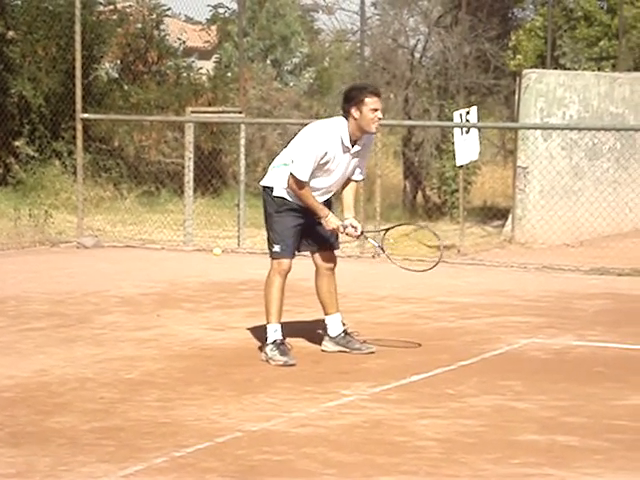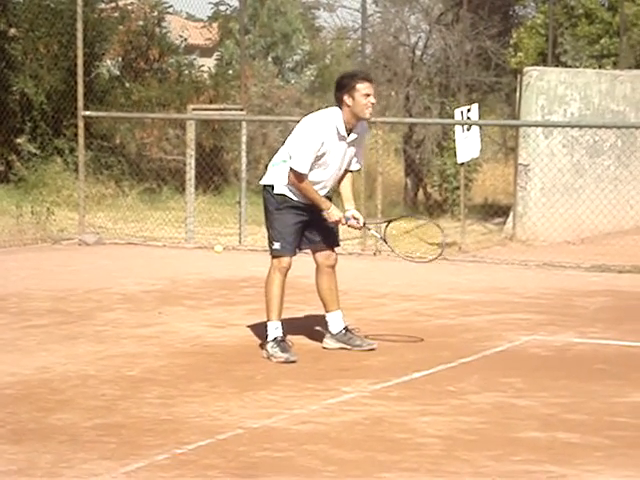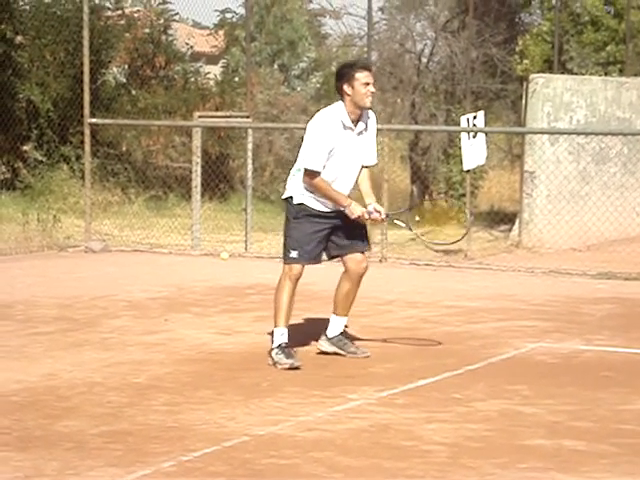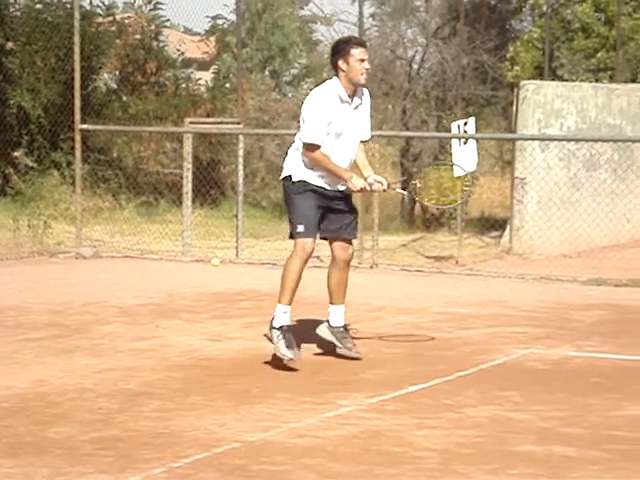
dt=0.3s
person 1, frame 1
left shoulder: (366, 139)
right shoulder: (321, 136)
left elbow: (351, 179)
right elbow: (296, 183)
left wrist: (349, 216)
right wrist: (326, 215)
left hip: (318, 199)
right hip: (283, 194)
left knee: (327, 262)
right knee: (282, 264)
left ankle: (335, 333)
right ankle: (273, 341)
person 1, frame 2
left shoulder: (360, 128)
right shoulder: (316, 127)
left elbow: (347, 170)
right elbow: (295, 178)
left wrist: (349, 207)
right wrist: (327, 208)
left hip: (317, 196)
right hip: (284, 192)
left knee: (327, 260)
right knee: (282, 262)
left ankle: (336, 331)
right ankle: (274, 338)
person 1, frame 3
left shoulder: (369, 121)
right shoulder: (323, 123)
left elbow: (364, 166)
right elbow: (311, 176)
left wrist: (369, 201)
right wrist: (348, 203)
left hip: (341, 209)
right hip: (306, 204)
left knee: (358, 263)
right knee: (293, 270)
left ankle: (333, 335)
right ankle: (280, 345)
person 1, frame 4
left shoulder: (363, 97)
right shoulder: (320, 99)
right elbow: (310, 151)
left wrist: (368, 173)
right wrist: (349, 177)
left hip: (336, 187)
right hip: (304, 181)
left knee: (343, 253)
right knee: (304, 247)
left ankle: (335, 325)
right ankle: (280, 324)
